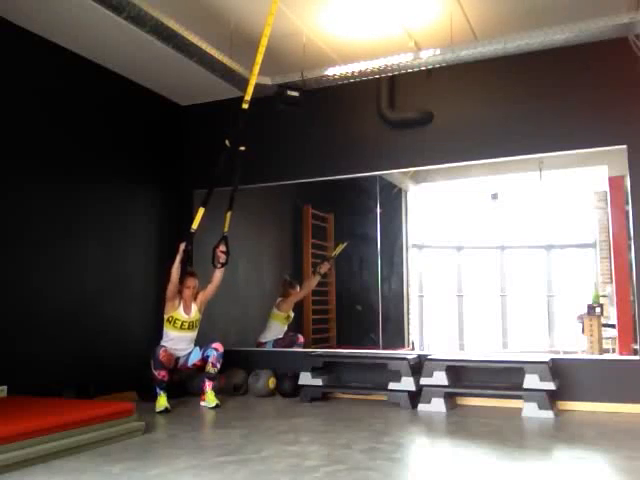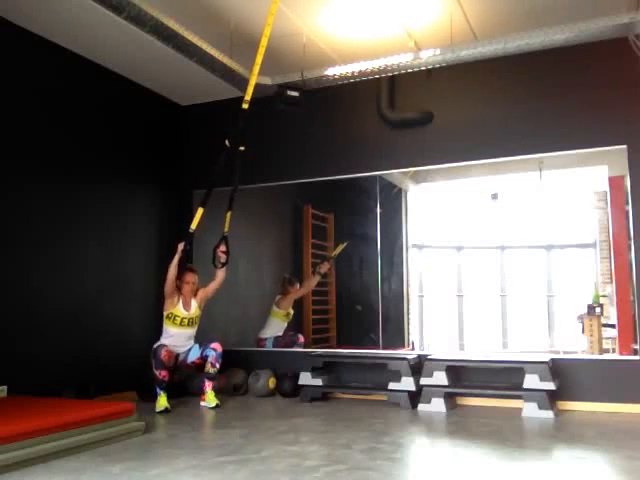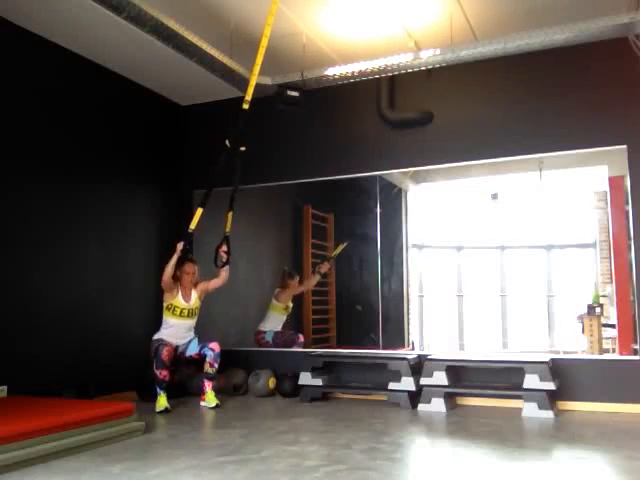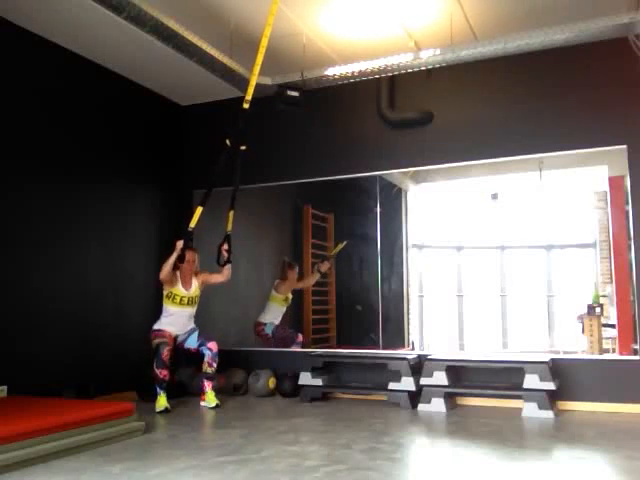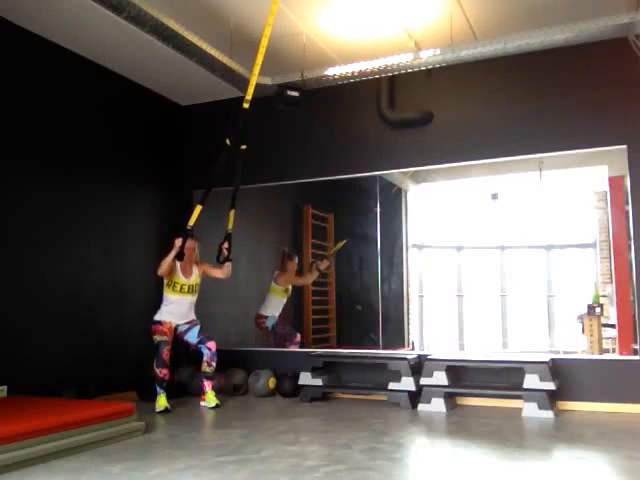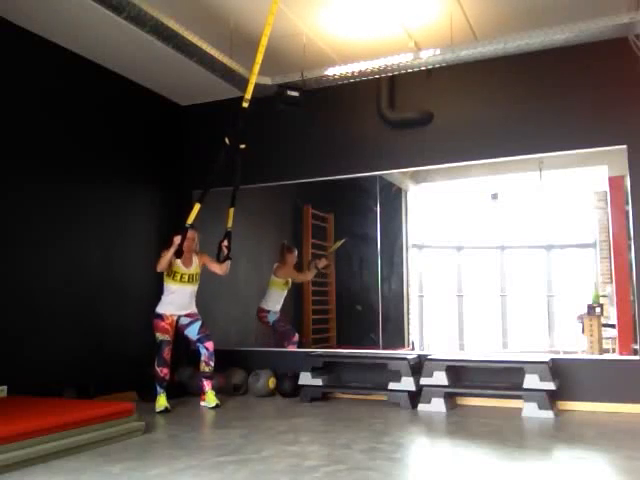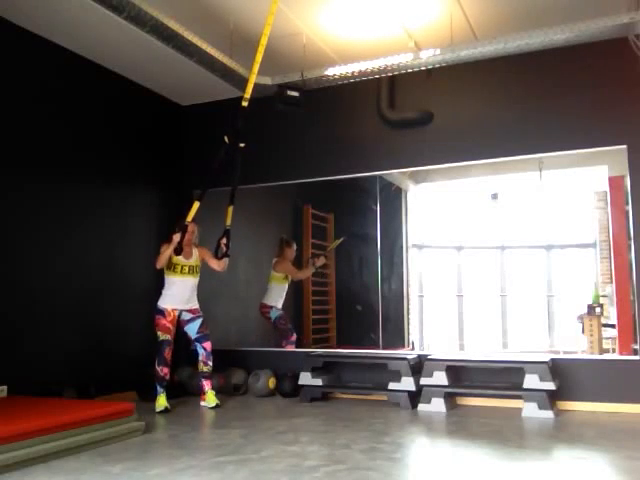
dt=0.1s
person 1, frame 1
left shoulder: (199, 302)
right shoulder: (173, 302)
left elbow: (215, 283)
right elbow: (173, 281)
left wrist: (221, 260)
right wrist: (180, 255)
left hip: (188, 355)
right hip: (168, 355)
left knee: (217, 348)
right knee: (160, 353)
left ankle: (207, 394)
right ankle: (161, 396)
person 1, frame 2
left shoulder: (199, 298)
right shoulder: (171, 298)
left elbow: (217, 281)
right elbow: (169, 281)
left wrist: (222, 259)
right wrist: (178, 255)
left hip: (187, 351)
right hip: (167, 349)
left knee: (215, 348)
right knee: (162, 353)
left ankle: (207, 394)
right ankle: (161, 396)
person 1, frame 3
left shoulder: (199, 290)
right shoulder: (171, 291)
left elbow: (221, 280)
right elbow: (165, 278)
left wrist: (224, 259)
right wrist: (177, 254)
left hip: (187, 342)
right hip: (165, 340)
left knee: (213, 348)
right knee: (163, 352)
left ankle: (207, 394)
right ankle: (161, 396)
person 1, frame 4
left shoulder: (200, 279)
right shoulder: (171, 277)
left elbow: (224, 277)
right elbow: (162, 276)
left wrist: (226, 258)
right wrist: (176, 253)
left hip: (186, 330)
right hip: (163, 330)
left knee: (211, 347)
right knee: (163, 351)
left ankle: (207, 394)
right ankle: (161, 396)
person 1, frame 5
left shoulder: (200, 268)
right shoulder: (172, 267)
left elbow: (224, 274)
right elbow: (160, 271)
left wrist: (226, 256)
right wrist: (175, 249)
left hip: (187, 322)
right hip: (164, 321)
left knee: (210, 346)
right knee: (163, 350)
left ankle: (207, 394)
right ankle: (161, 396)
person 1, frame 6
left shoulder: (201, 258)
right shoulder: (169, 255)
left elbow: (223, 270)
right elbow: (159, 268)
left wrist: (226, 253)
right wrist: (174, 248)
left hip: (188, 313)
right hip: (165, 313)
left knee: (207, 345)
right knee: (164, 349)
left ankle: (207, 393)
right ankle: (161, 396)
person 1, frame 7
left shoulder: (200, 252)
right shoulder: (168, 249)
left elbow: (221, 267)
right elbow: (159, 264)
left wrist: (225, 250)
right wrist: (174, 244)
left hip: (190, 309)
right hip: (166, 309)
left knee: (205, 345)
right knee: (165, 348)
left ankle: (207, 393)
right ankle: (161, 396)
